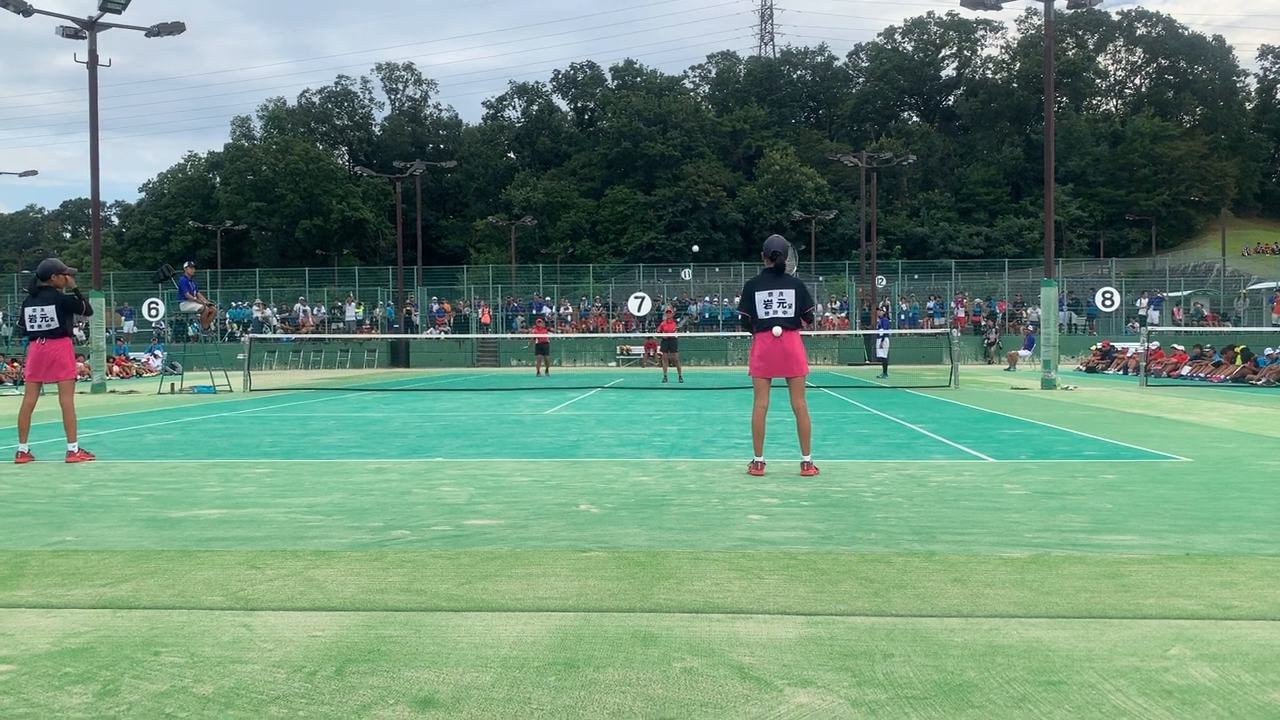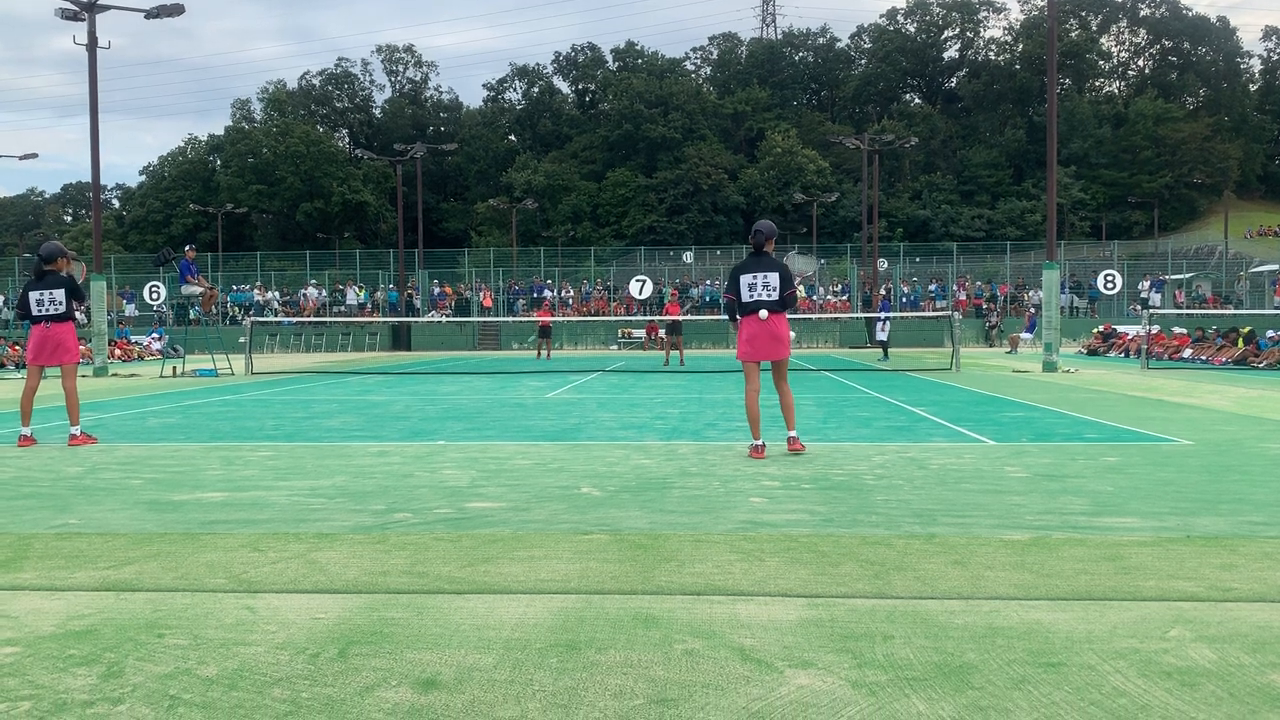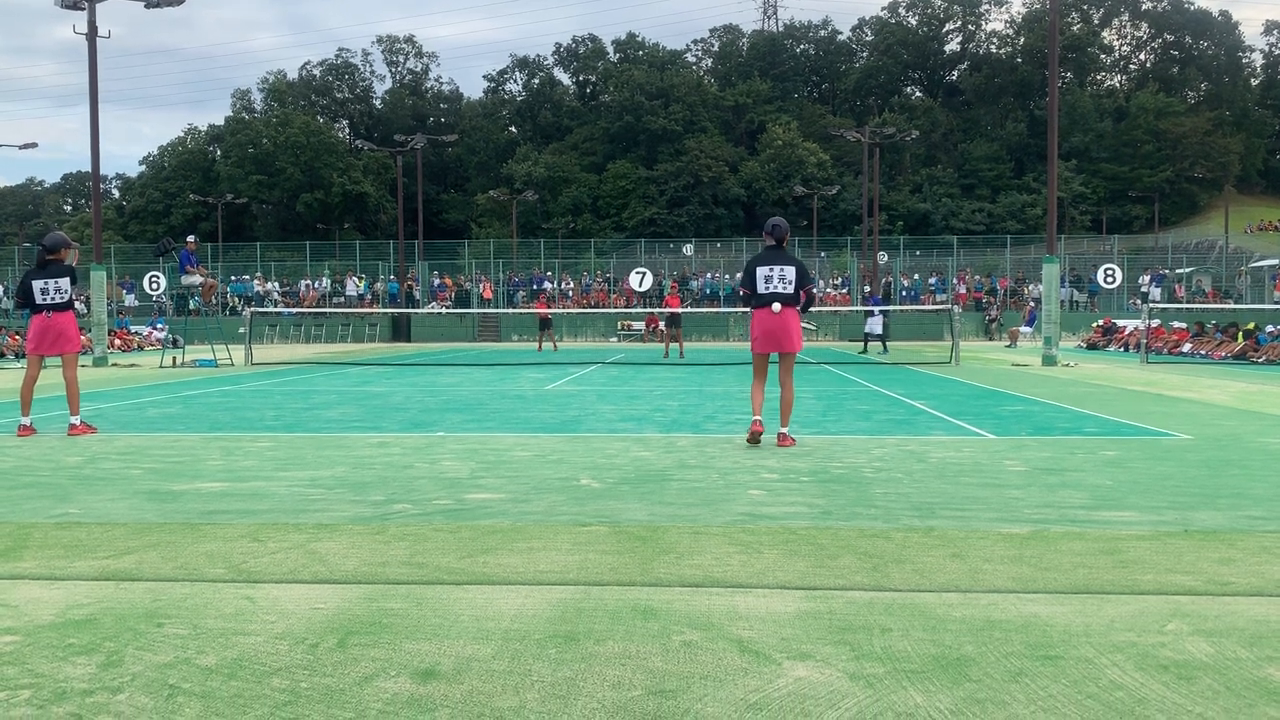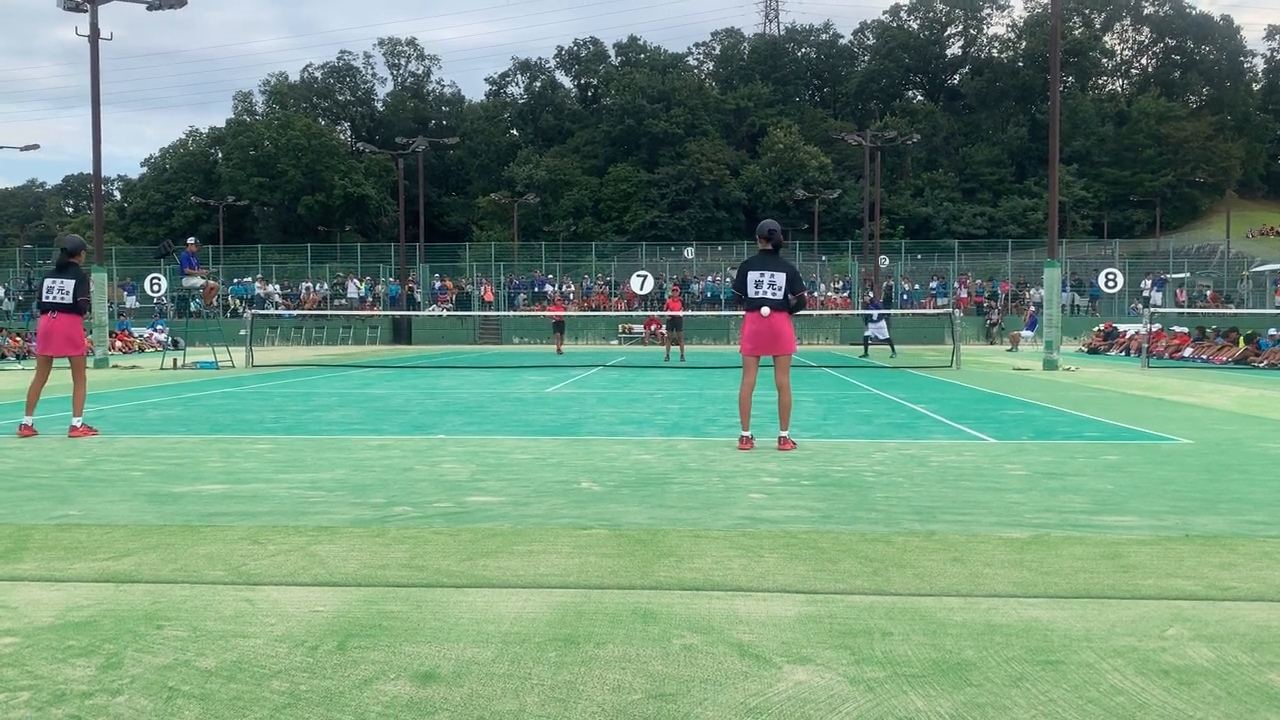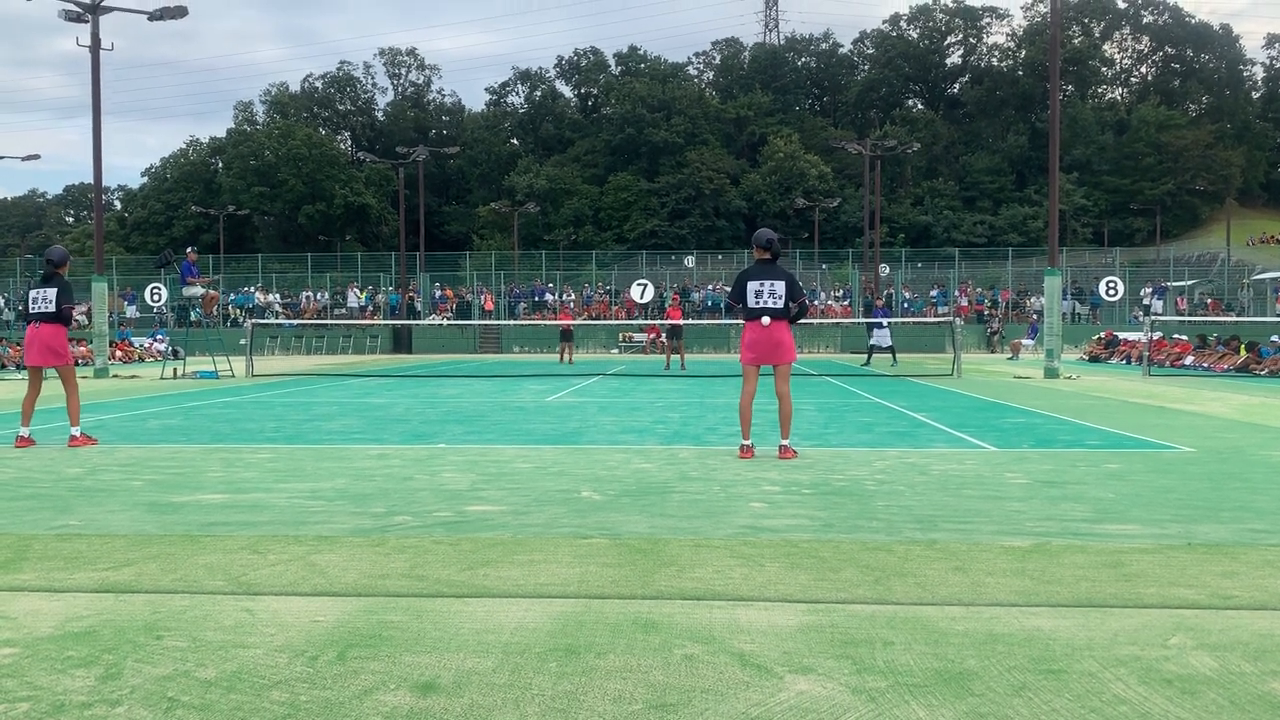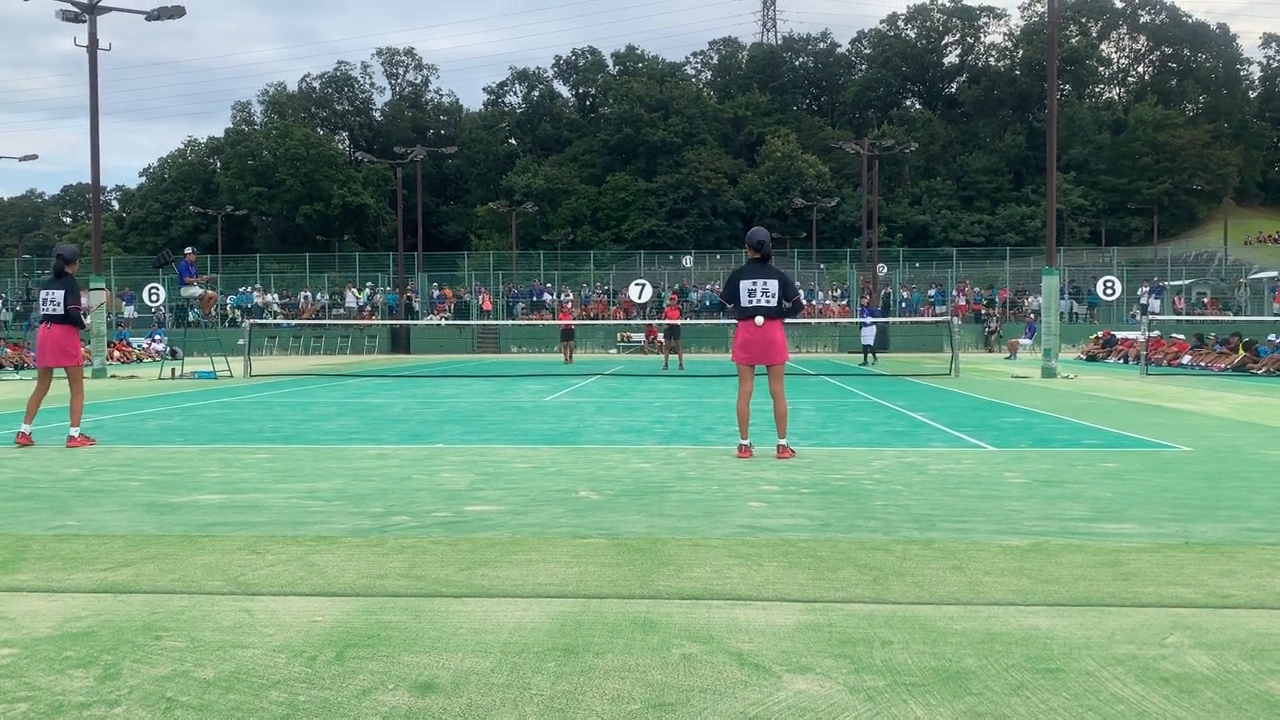
dt=0.7s
person 1, frame 1
left shoulder: (752, 285)
right shoulder: (796, 284)
left elbow: (745, 322)
right elbow: (809, 318)
left hip: (763, 344)
right hip: (791, 344)
left knee: (760, 405)
right knee: (799, 405)
left ankle: (758, 461)
right ankle: (806, 462)
person 1, frame 2
left shoulder: (739, 269)
right shoulder: (780, 267)
left elbow: (730, 304)
right elbow: (791, 301)
left wrist: (734, 321)
left hip: (750, 327)
right hip: (776, 327)
left knee: (752, 388)
right knee: (782, 385)
left ankle: (758, 444)
right ankle: (792, 437)
person 1, frame 3
left shoulder: (754, 262)
right shoulder: (796, 263)
left elbow: (745, 298)
right elbow: (810, 296)
right wrist: (801, 311)
left hip: (762, 320)
right hip: (788, 320)
left knee: (759, 379)
right knee: (786, 380)
left ankle: (756, 421)
right ankle: (784, 433)
person 1, frame 4
left shoulder: (747, 265)
right shoulder: (788, 268)
left elbow: (737, 298)
right elbow: (801, 301)
left hip: (753, 324)
right hip: (780, 325)
left knee: (748, 382)
right knee: (783, 383)
left ankle: (745, 435)
right ankle: (784, 436)
person 1, frame 5
left shoulder: (745, 275)
right shoulder: (786, 276)
left elbow: (731, 307)
right elbow: (803, 308)
right wrist: (789, 321)
left hip: (753, 334)
right hip: (780, 334)
left knee: (748, 390)
right knee: (783, 391)
left ankle: (746, 444)
right ankle: (785, 445)
person 1, frame 6
left shoulder: (738, 274)
right shoulder: (778, 275)
left elbow: (723, 306)
right elbow: (798, 306)
left hip: (746, 333)
right hip: (773, 333)
left knee: (745, 391)
right knee: (778, 392)
left ankle: (744, 445)
right ankle: (782, 444)
person 2, frame 1
left shoulder: (28, 300)
right shoulder: (61, 298)
left elbow: (23, 329)
right elbow: (88, 311)
right wrist: (74, 289)
left hip: (36, 348)
right hip: (59, 348)
left knee: (28, 401)
right knee: (66, 400)
left ankle: (22, 450)
right ankle: (73, 450)
person 2, frame 2
left shoulder: (30, 285)
right shoulder: (65, 282)
left elbow: (22, 314)
right elbow: (82, 298)
left hip: (38, 333)
right hip: (63, 332)
left knee: (31, 385)
right knee: (69, 384)
left ankle: (25, 434)
right ankle: (75, 433)
person 2, frame 3
left shoulder: (31, 274)
right shoulder: (68, 270)
left elbow: (20, 303)
left hip: (39, 323)
right hip: (64, 321)
left knee: (31, 374)
right knee: (70, 374)
left ankle: (25, 423)
right ankle: (75, 423)
person 2, frame 4
left shoulder: (49, 275)
right shoulder: (79, 275)
left elbow: (39, 303)
right elbow: (82, 305)
left wrist: (54, 307)
right wrist: (84, 312)
left hip: (46, 323)
right hip: (70, 324)
left knee: (40, 377)
right knee: (79, 378)
left ankle: (26, 423)
right ankle: (76, 425)
person 2, frame 5
left shoulder: (35, 286)
right shoulder: (63, 284)
left elbow: (28, 315)
right elbow: (66, 313)
right wrist: (69, 323)
left hip: (32, 333)
right hip: (54, 335)
left knee: (33, 389)
right knee: (71, 388)
left ankle: (23, 435)
right ankle: (75, 434)
person 2, frame 6
left shoulder: (46, 284)
right shoulder: (70, 283)
left elbow: (44, 311)
right elbow: (72, 313)
left wrist: (77, 311)
right wrist: (83, 324)
left hip: (45, 333)
right hip: (65, 335)
left knee: (41, 388)
right knee: (77, 388)
left ankle: (24, 431)
right ankle: (75, 435)
